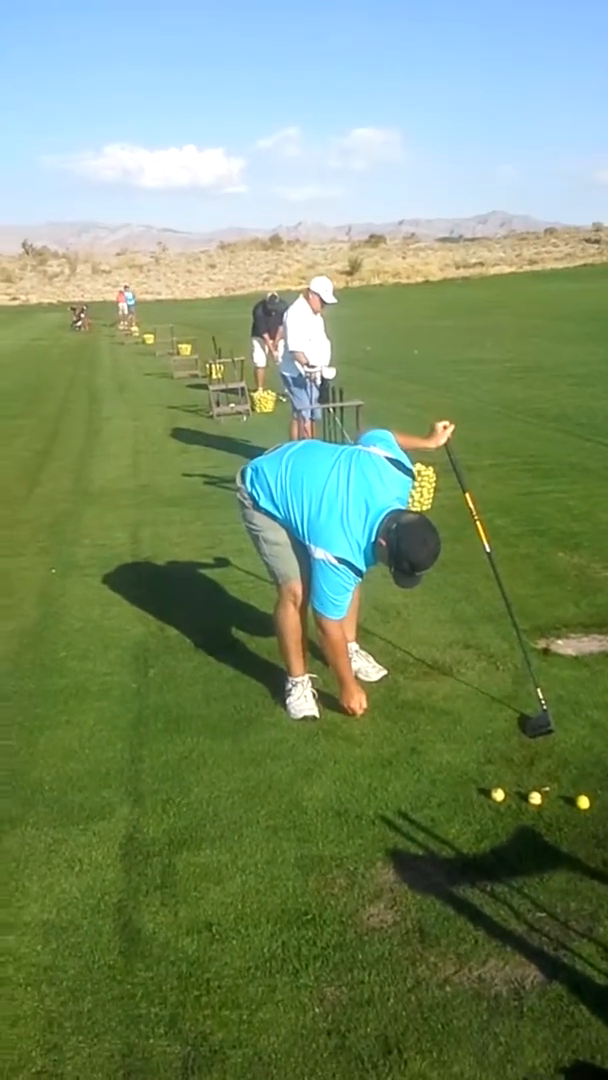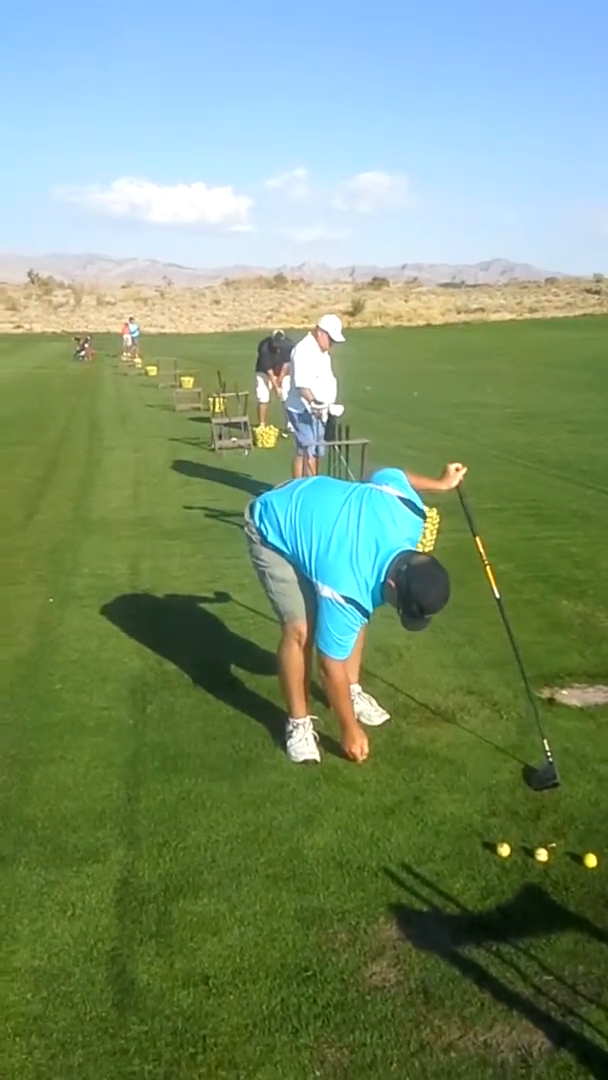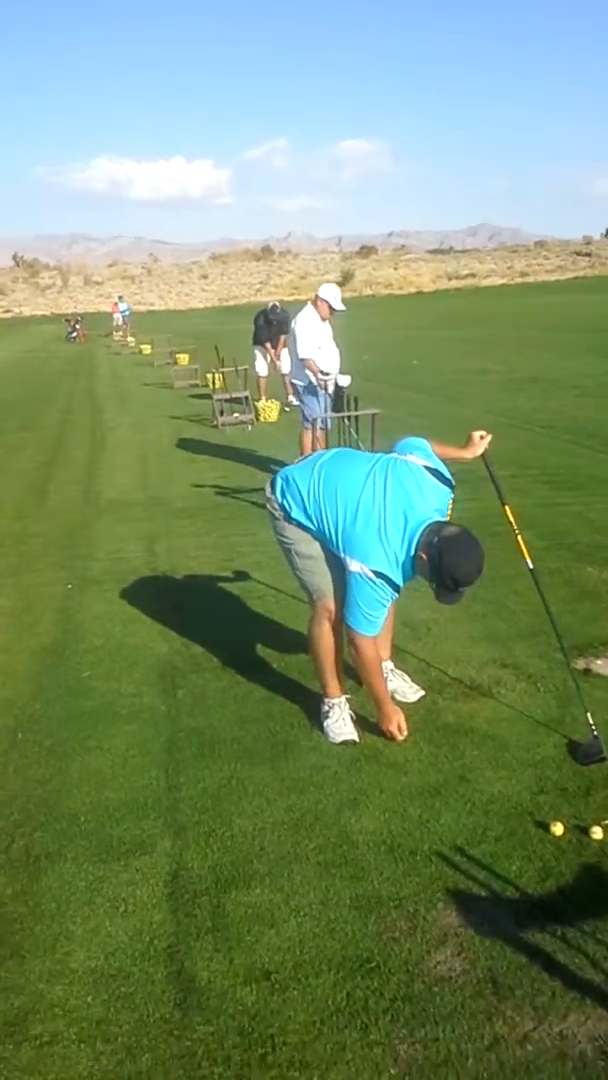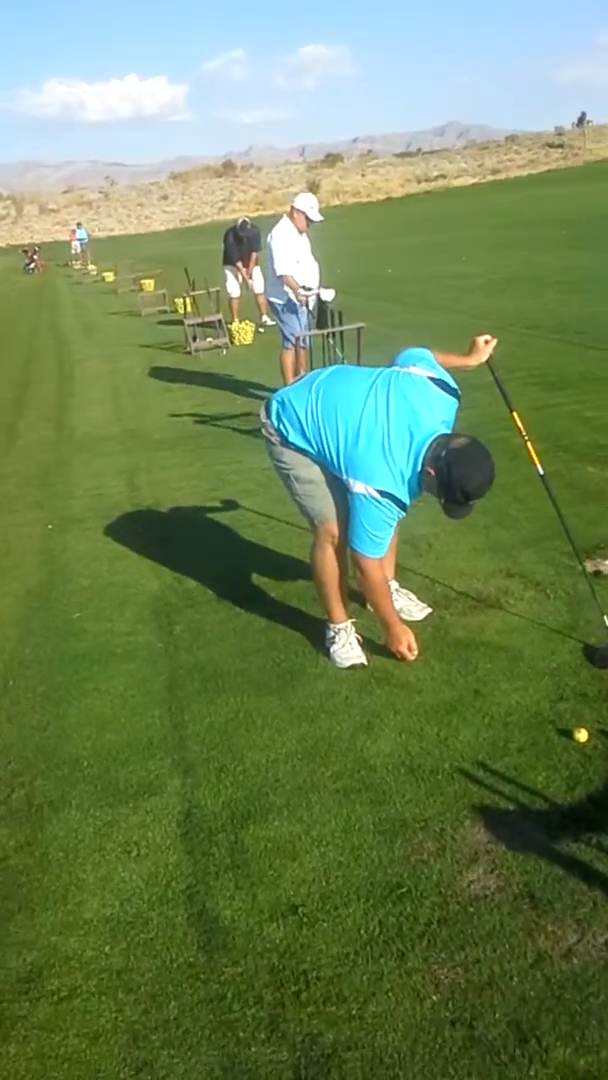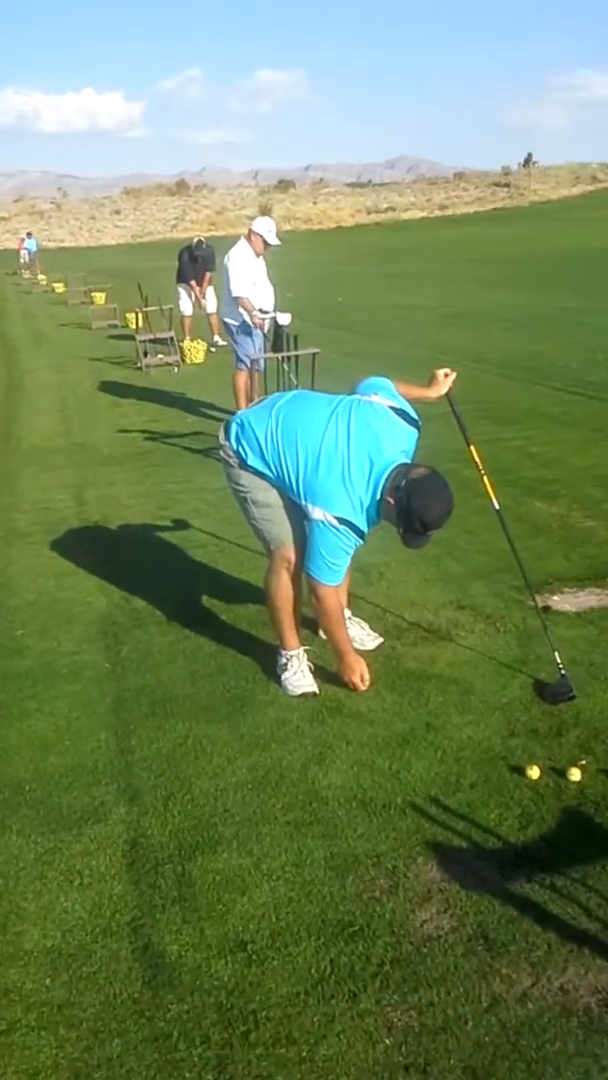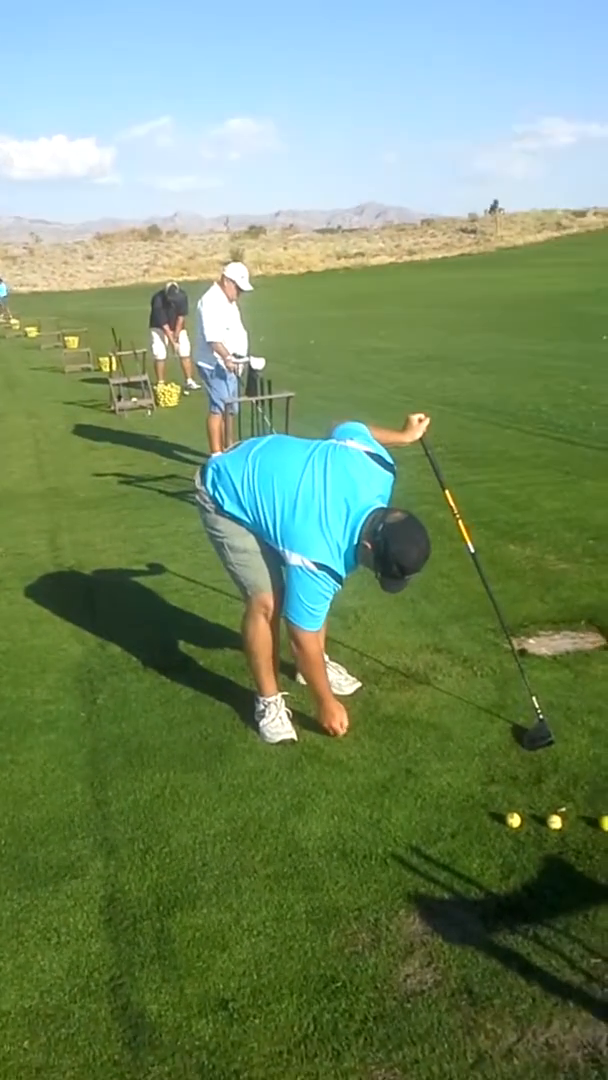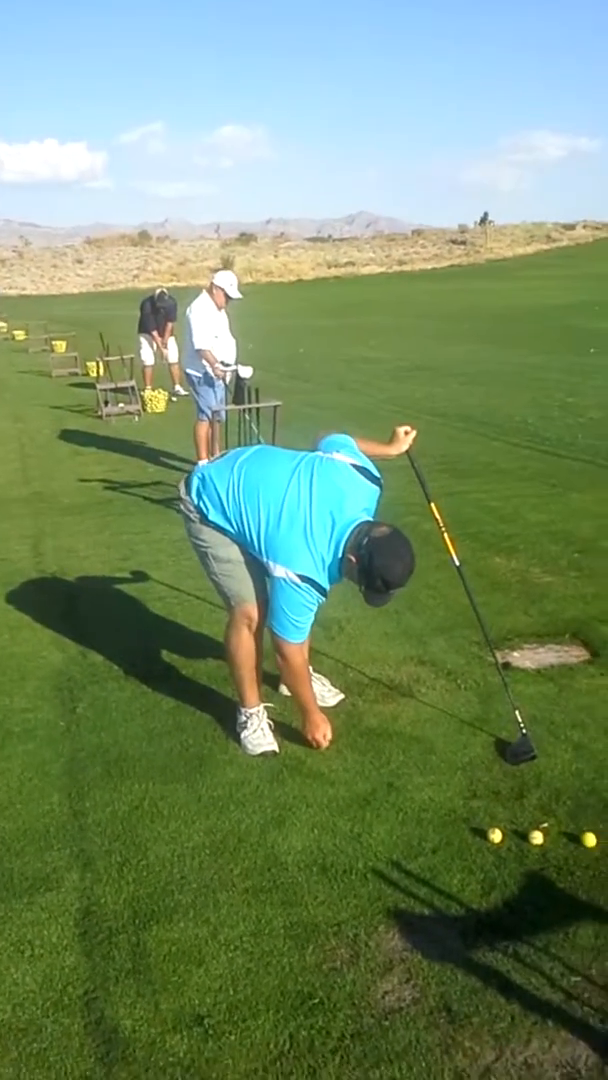
dt=0.2s
person 1, frame 1
left shoulder: (399, 474)
right shoulder: (340, 552)
left elbow: (375, 436)
right elbow: (329, 624)
left wrist: (428, 442)
right wrist: (348, 687)
right hip: (262, 494)
left knee: (348, 578)
right knee: (295, 590)
left ankle: (350, 649)
right ankle: (296, 681)
person 1, frame 2
left shoulder: (410, 514)
right shoulder: (348, 591)
left elbow: (388, 475)
right elbow: (331, 664)
left wrist: (441, 484)
right wrist: (350, 731)
right hip: (271, 528)
right knee: (301, 629)
left ankle: (352, 692)
right ankle: (298, 724)
person 1, frame 3
left shoulder: (439, 484)
right shoulder: (377, 565)
left elbow: (412, 444)
right elbow: (361, 640)
left wrist: (466, 452)
right wrist: (385, 709)
right hip: (294, 504)
right knee: (330, 606)
left ankle: (384, 668)
right ankle: (333, 703)
person 1, frame 4
left shoulder: (443, 395)
right shoulder: (383, 485)
left elbow: (413, 356)
right elbow: (366, 563)
left wrist: (469, 359)
right wrist: (394, 629)
right hip: (290, 428)
right knee: (333, 529)
left ankle: (389, 588)
right ankle: (338, 627)
person 1, frame 5
left shoulder: (404, 424)
right shoulder: (341, 512)
left elbow: (374, 384)
right elbow: (322, 590)
left wrist: (429, 391)
right wrist: (346, 658)
right hip: (249, 451)
right knee: (289, 555)
left ankle: (341, 617)
right ankle: (290, 655)
person 1, frame 6
left shoulder: (380, 469)
right shoulder: (319, 558)
left elbow: (348, 429)
right elbow: (302, 637)
left wrist: (403, 435)
right wrist: (327, 704)
right hip: (225, 496)
right knee: (266, 601)
left ankle: (318, 664)
right ankle: (268, 701)
person 1, frame 7
left shoulder: (366, 482)
right shoulder: (303, 571)
left elbow: (335, 441)
right elbow: (287, 649)
left wrist: (390, 448)
right wrist: (311, 716)
right hip: (210, 504)
right knee: (250, 611)
left ankle: (300, 676)
right ankle: (250, 712)
